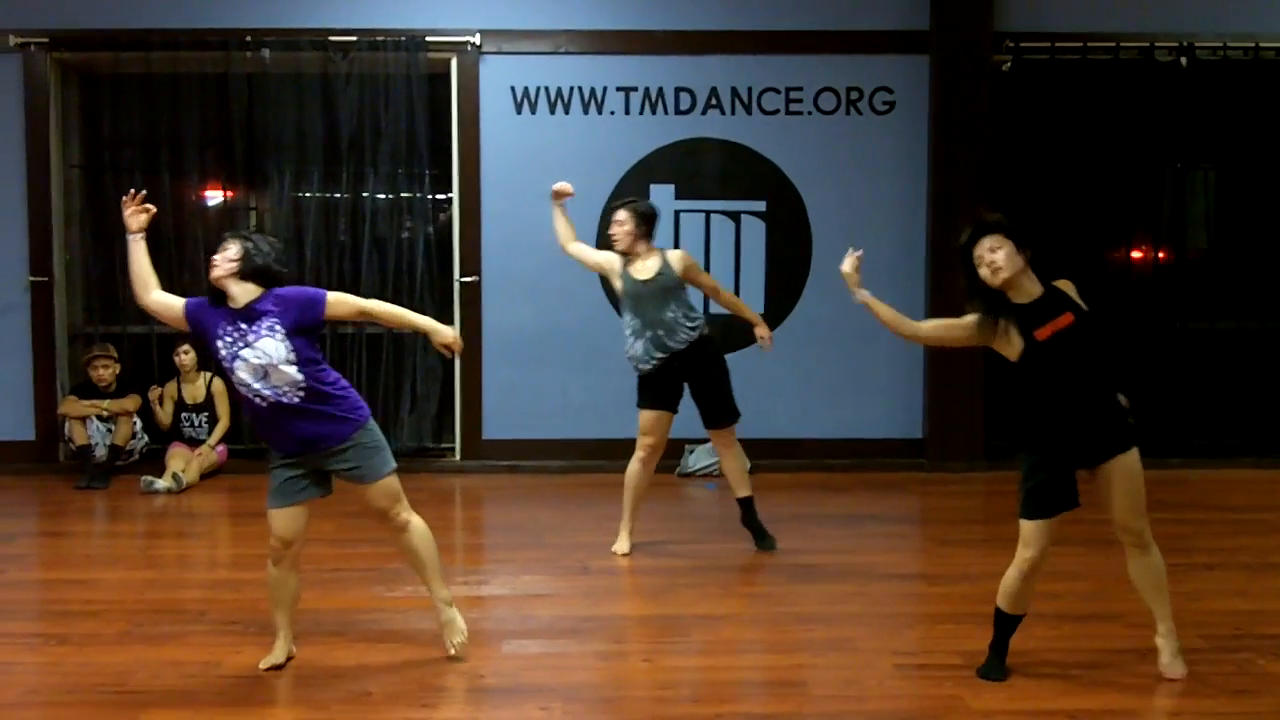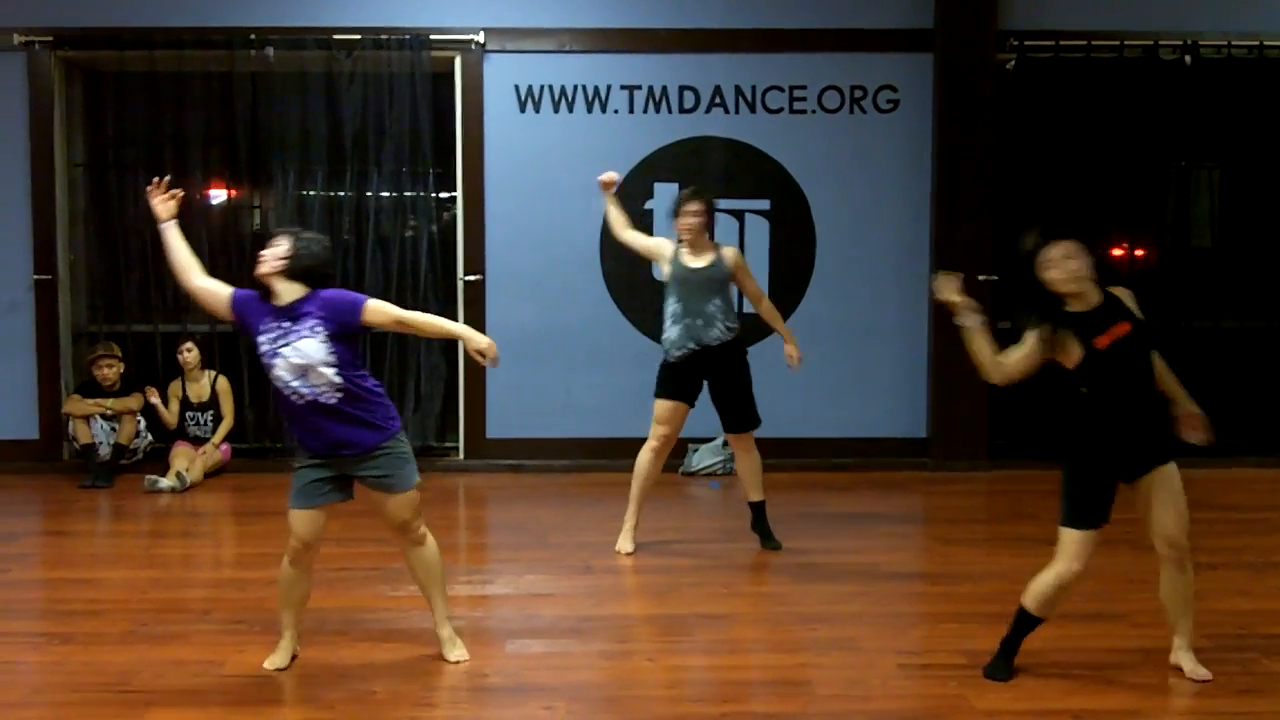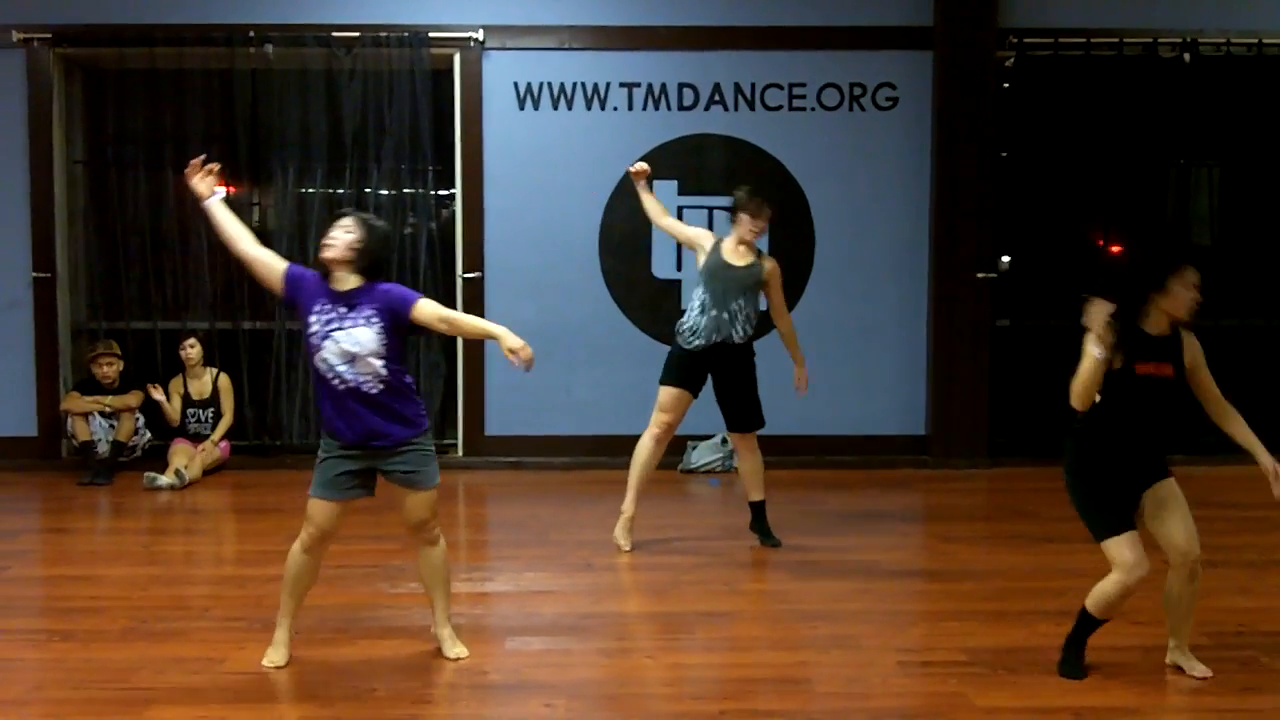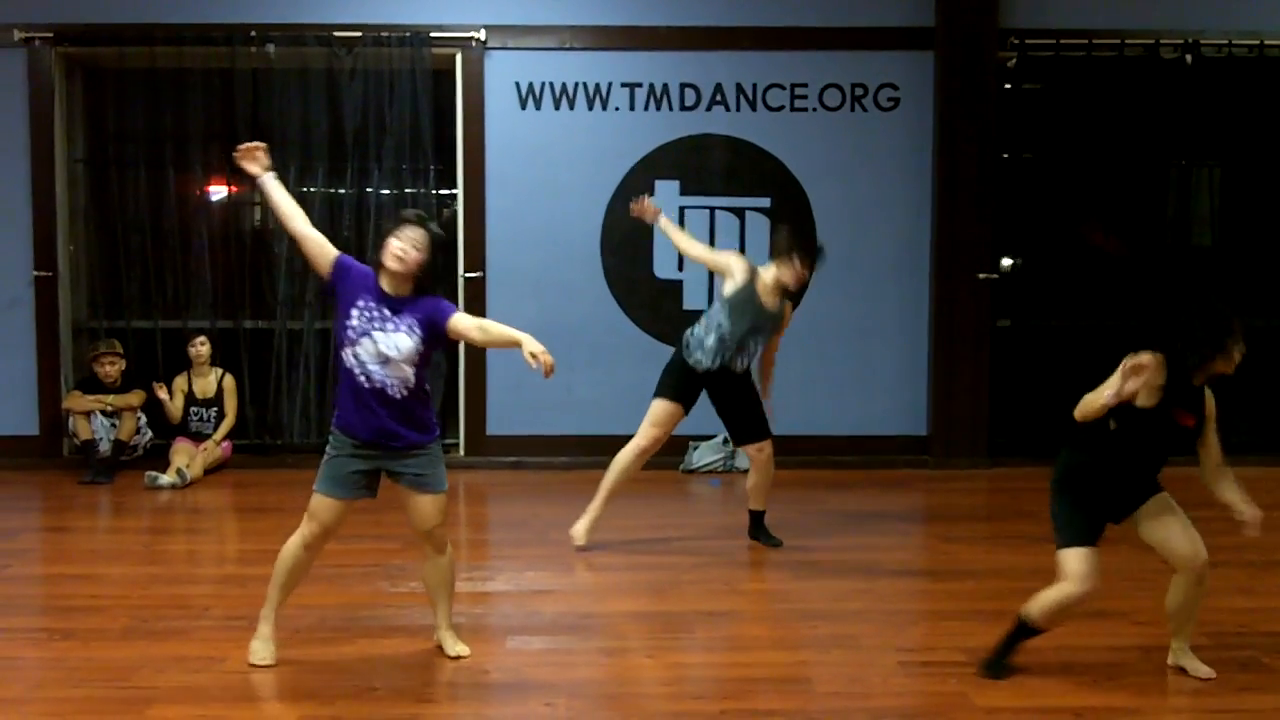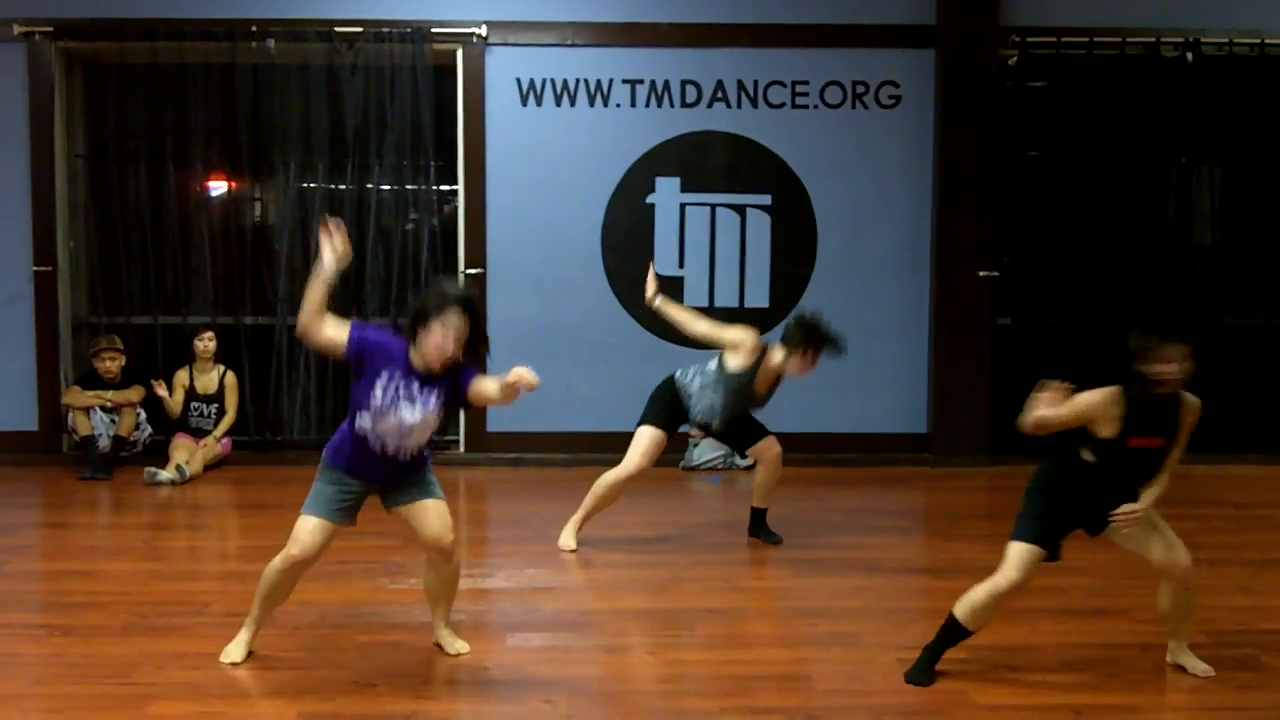
dt=0.2s
person 1, frame 1
left shoulder: (289, 303)
right shoulder: (209, 316)
left elbow: (361, 307)
right elbow: (148, 296)
left wrist: (430, 326)
right wrist: (135, 236)
left hip: (347, 429)
right hip: (289, 450)
left knee: (397, 516)
right knee: (282, 545)
left ankle: (445, 605)
right ankle: (283, 640)
person 1, frame 2
left shoulder: (332, 305)
right shoulder: (254, 310)
left elbow: (400, 318)
right elbow: (194, 281)
left wrist: (465, 332)
right wrist: (168, 223)
left hip: (377, 438)
right hip: (317, 452)
left knee: (411, 529)
right knee: (300, 546)
left ankle: (444, 628)
right ankle: (287, 641)
person 1, frame 3
left shoulder: (387, 298)
right shoulder: (307, 287)
left elbow: (445, 318)
right elbow: (249, 250)
left wrist: (501, 333)
right wrist: (211, 199)
left hip: (404, 436)
right hip: (342, 443)
left knee: (425, 530)
right knee: (315, 535)
left ankle: (443, 628)
right ankle: (283, 632)
person 1, frame 4
left shoulder: (429, 309)
right shoulder: (353, 280)
left elbow: (475, 329)
right elbow: (303, 232)
left wrist: (524, 339)
right wrist: (266, 177)
left hip: (414, 442)
right hip: (353, 440)
left knee: (433, 534)
right knee: (314, 532)
left ankle: (445, 629)
right ankle: (266, 624)
person 1, frame 5
left shoulder: (451, 377)
right shoulder: (377, 347)
left elbow: (494, 390)
right elbow: (310, 328)
left wrist: (514, 380)
right wrist: (327, 270)
left hip: (406, 473)
right hip: (346, 469)
left knee: (442, 543)
right knee: (299, 554)
left ankle: (441, 627)
right ankle: (248, 631)
person 2, frame 1
left shoulder: (1066, 291)
right shoulder: (993, 324)
right elbow: (915, 330)
left wrist: (1110, 389)
right wrist: (861, 291)
left hip: (1108, 424)
right hip: (1050, 439)
left knee: (1135, 535)
right knee: (1031, 557)
left ankle: (1167, 637)
right ankle: (997, 650)
person 2, frame 2
left shoulder: (1123, 299)
right shoulder: (1055, 332)
right elbow: (999, 372)
left wrist: (1182, 402)
right wrist: (968, 315)
left hip: (1149, 438)
right hip: (1093, 449)
left knee: (1176, 548)
right knee: (1070, 565)
left ankle: (1183, 647)
right ankle: (1007, 650)
person 2, frame 3
left shoulder: (1185, 344)
right shoulder: (1113, 332)
left elbow: (1218, 407)
right elbow: (1080, 402)
right wrist: (1098, 344)
left hip: (1147, 461)
right hip: (1095, 464)
left knee: (1187, 555)
right knee: (1131, 570)
left ankle: (1178, 648)
right ankle: (1075, 642)
person 2, frame 4
left shoulder: (1205, 399)
right shoulder: (1152, 368)
left elbow: (1214, 468)
right elbow: (1082, 414)
left wrist: (1241, 505)
right wrist: (1117, 391)
left hip: (1135, 484)
right hip: (1081, 481)
left knee: (1195, 560)
right knee: (1077, 585)
left ankle: (1180, 649)
right ankle: (1006, 647)
person 2, frame 5
left shoulder: (1187, 407)
right shoulder: (1107, 402)
left elbow: (1165, 468)
right elbow: (1032, 427)
left wrist: (1145, 503)
right wrist: (1039, 416)
left hip: (1113, 496)
right hip: (1058, 490)
left knee: (1177, 563)
right knee: (1009, 578)
left ankle: (1178, 648)
right ankle: (931, 654)
person 3, frame 1
left shoulder: (676, 260)
right shoulder: (615, 266)
left elbow: (716, 291)
right elbow: (569, 245)
left wrist: (756, 321)
right wrist: (558, 205)
left hip: (699, 353)
right hip: (657, 366)
left knee: (724, 437)
right knee: (647, 448)
left ankle: (751, 517)
right ankle: (625, 530)
person 3, frame 2
left shoulder: (729, 257)
right shoulder: (666, 252)
left elbow: (759, 300)
right elbow: (622, 232)
left wrist: (787, 338)
right wrist: (610, 195)
left hip: (726, 354)
right hip: (682, 358)
left knee: (742, 440)
right knee: (659, 439)
left ankle: (760, 520)
right ankle: (630, 525)
person 3, frame 3
left shoulder: (767, 266)
right shoulder: (705, 242)
left elbow: (780, 315)
right elbow: (662, 218)
left wrist: (798, 360)
right wrist: (641, 185)
left hip: (735, 354)
right hip: (692, 347)
left knee: (745, 440)
right knee: (660, 427)
left ankle: (759, 519)
right ankle: (627, 513)
person 3, frame 4
left shoulder: (783, 309)
right shoulder: (738, 268)
left elbow: (767, 357)
right elbow: (689, 246)
left wrist: (763, 392)
right wrist: (658, 217)
left hip: (732, 375)
right hip: (692, 362)
left knee: (762, 450)
right knee: (648, 439)
left ankle: (757, 524)
right ankle: (591, 515)
person 3, frame 5
left shoulder: (778, 369)
right shoulder: (747, 344)
right elbow: (697, 326)
right wrist: (656, 299)
left hip: (717, 411)
right hip: (676, 397)
left knee: (771, 450)
right knee: (633, 466)
left ankle: (758, 523)
right ankle: (574, 524)
